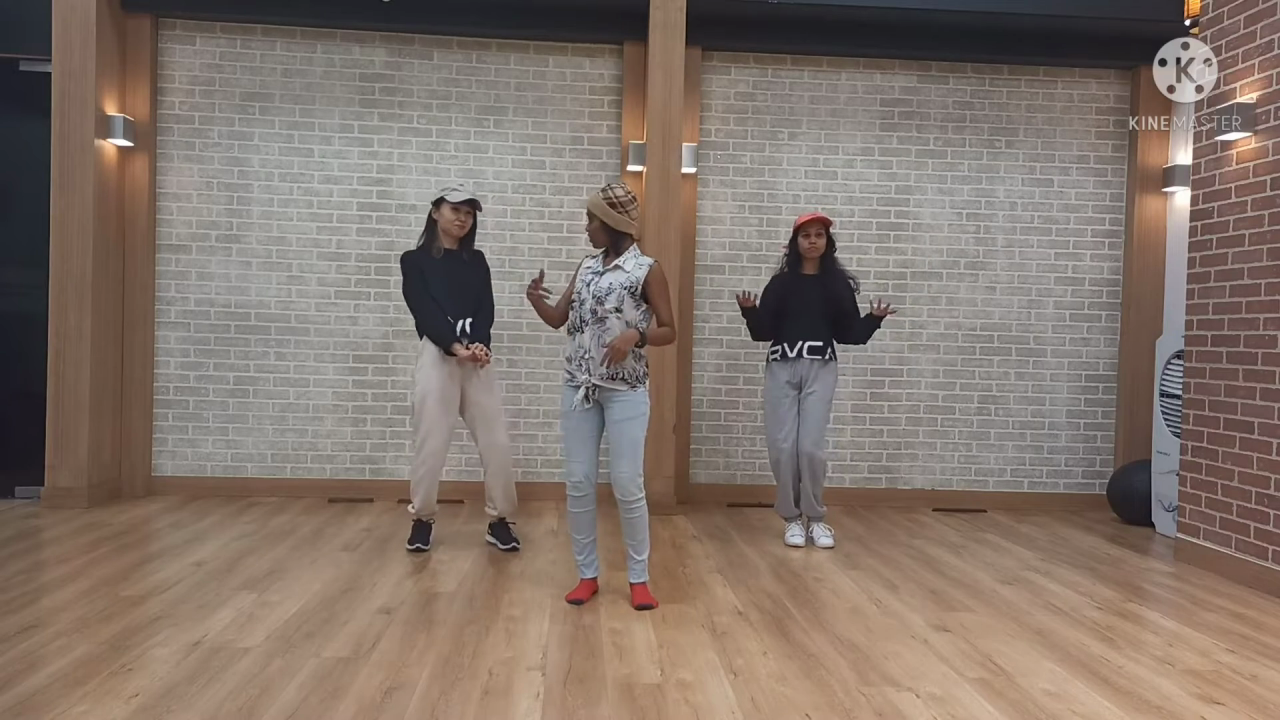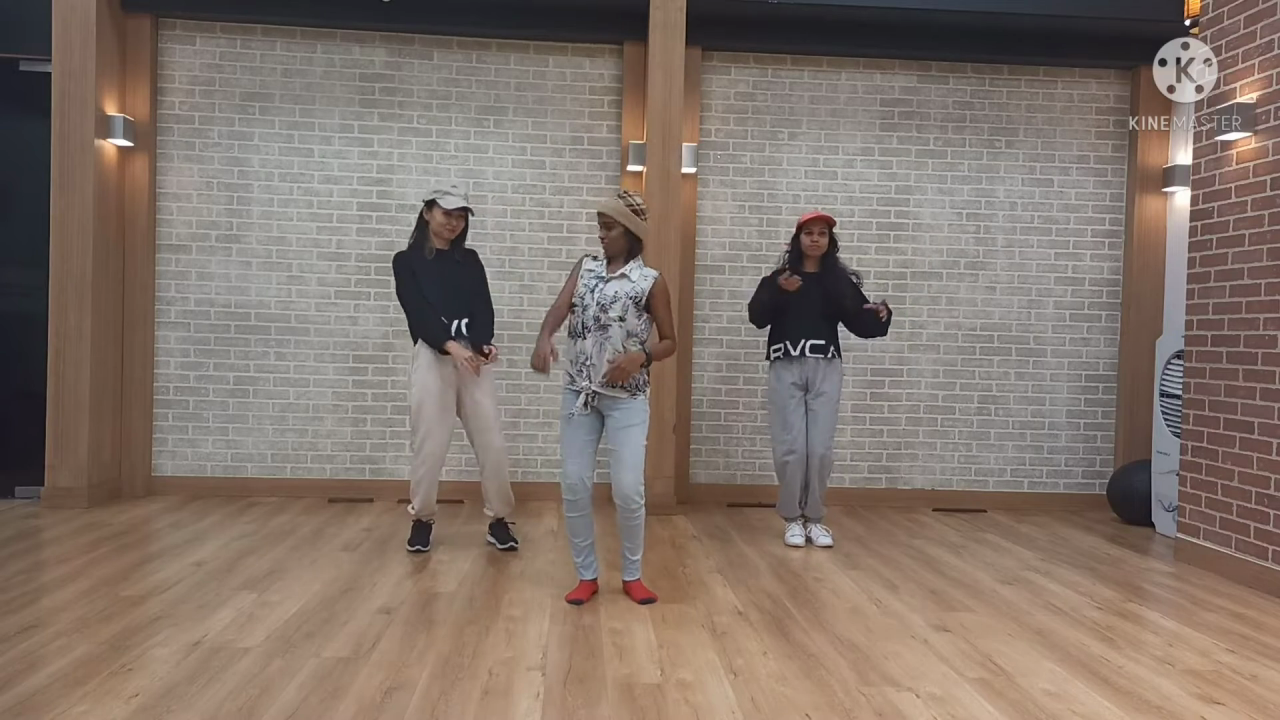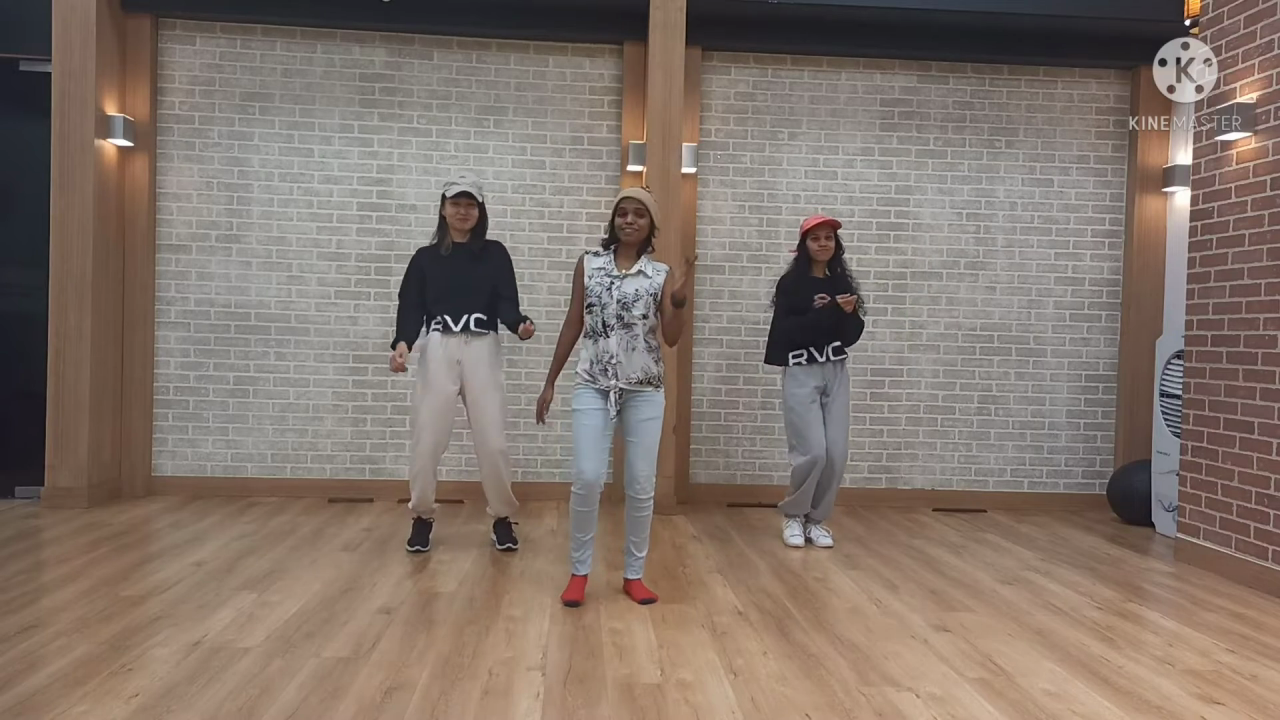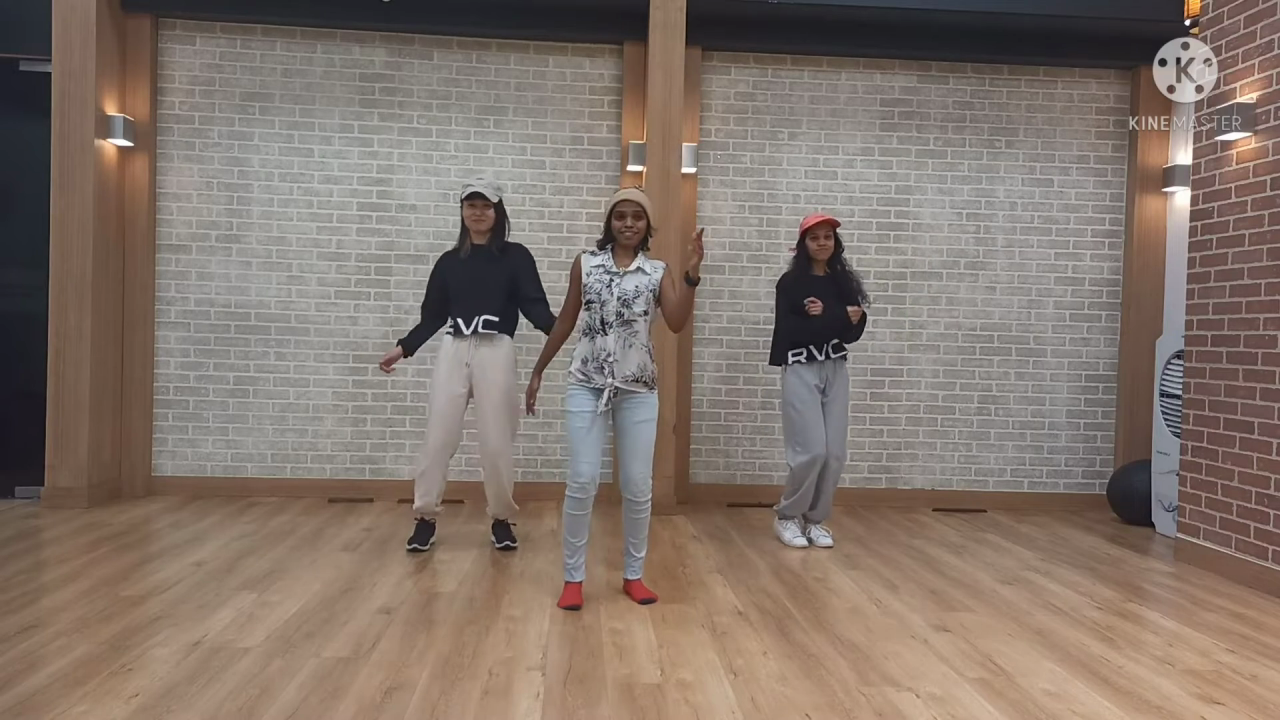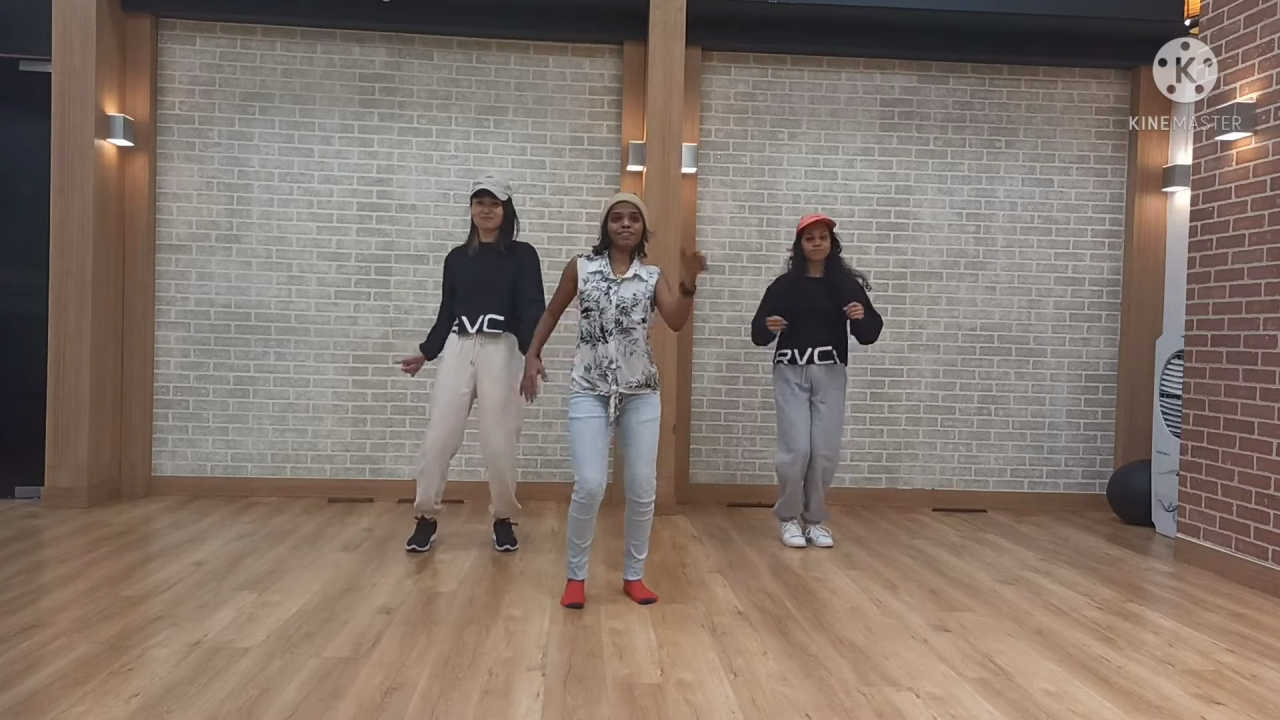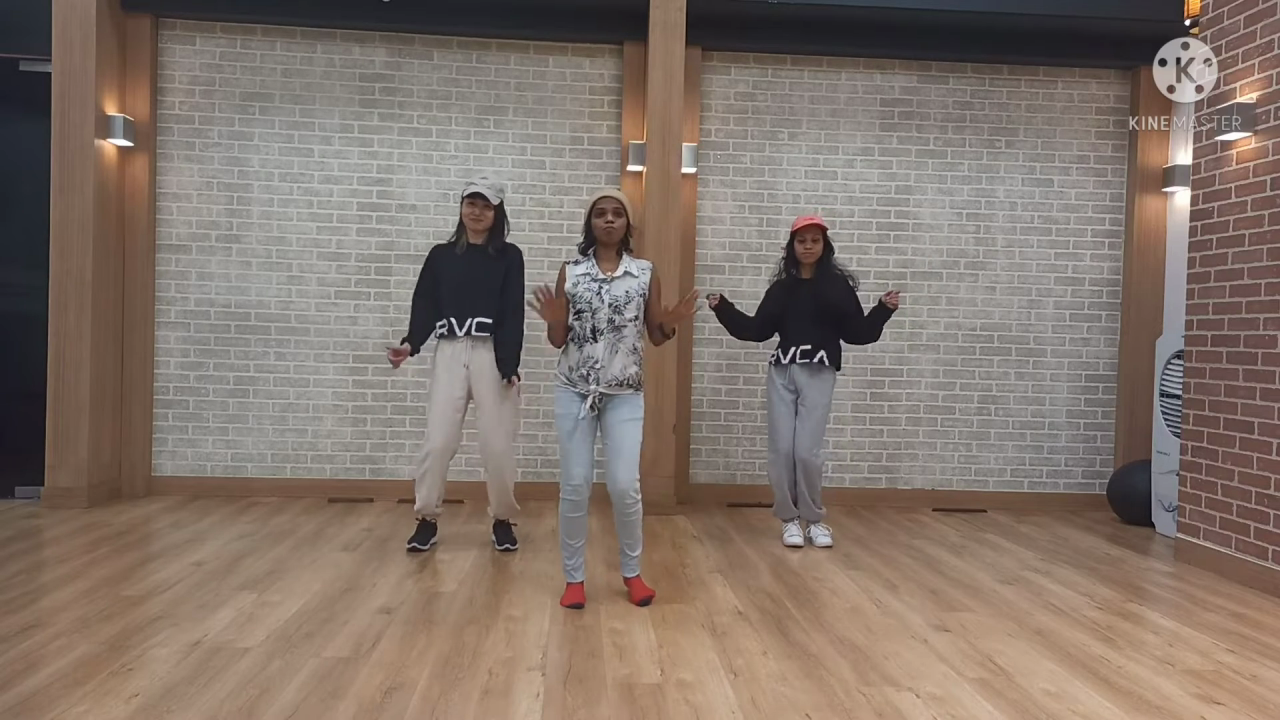
dt=0.3s
person 1, frame 1
left shoulder: (647, 270)
right shoulder: (587, 266)
left elbow: (669, 331)
right elbow: (557, 319)
left wrist: (636, 336)
right wrist: (535, 298)
left hip: (625, 390)
right hip: (579, 386)
left knee: (627, 484)
right knee: (579, 482)
left ankle: (638, 579)
right ankle: (588, 575)
person 1, frame 2
left shoulder: (652, 282)
right shoulder: (585, 267)
left elbow: (668, 343)
right elbow: (558, 311)
left wrist: (640, 357)
right wrist: (543, 339)
left hip: (627, 397)
right hip: (578, 391)
left knee: (627, 490)
right knee: (574, 486)
left ankle: (632, 575)
right ankle: (586, 575)
person 1, frame 3
left shoulder: (662, 274)
right shoulder: (588, 264)
left elbow: (672, 337)
right elbow: (573, 325)
left wrist: (678, 298)
right wrist: (549, 382)
left hip: (645, 391)
right hip: (593, 387)
left knee: (641, 486)
right knee: (587, 478)
left ankle: (633, 575)
right ankle: (579, 571)
person 1, frame 4
left shoulder: (659, 272)
right shoulder: (586, 263)
left elbow: (678, 323)
right elbow: (565, 321)
left wrist: (692, 274)
right wrist: (538, 371)
left hip: (638, 389)
right hip: (587, 386)
left knee: (638, 486)
right knee: (582, 481)
left ankle: (633, 575)
right ankle: (573, 577)
person 1, frame 5
left shoulder: (654, 277)
right shoulder: (580, 268)
left elbow: (677, 322)
right elbow: (550, 314)
left wrist: (688, 283)
right wrist: (533, 356)
left hip: (641, 394)
right hip: (589, 392)
left knee: (643, 489)
right knee: (590, 486)
left ankle: (634, 576)
right ankle: (576, 575)
person 1, frame 6
left shoulder: (646, 273)
right shoulder: (569, 272)
left elbow: (655, 336)
right elbow: (558, 341)
left wrist: (673, 322)
right wrist: (553, 319)
left hip: (624, 392)
right hip: (574, 390)
left knee: (625, 486)
right knee: (575, 485)
left ankle: (632, 572)
right ankle: (574, 577)
person 2, frame 1
left shoulder: (477, 261)
right shoulder: (415, 260)
left elbow: (486, 310)
right elbow: (425, 311)
left wrist: (481, 345)
right wrist: (456, 348)
left hip: (477, 358)
right hip: (437, 355)
left knee: (496, 441)
right knee: (431, 442)
left ankle: (499, 520)
right ankle: (422, 519)
person 2, frame 2
left shoulder: (470, 261)
right shoulder: (407, 261)
left elbow: (482, 308)
right elbow: (417, 312)
left wrist: (485, 344)
right wrist: (449, 347)
left hip: (472, 356)
right hip: (432, 356)
left knee: (492, 443)
right knee: (429, 444)
left ankle: (499, 521)
right ankle: (422, 520)
person 2, frame 3
left shoulder: (494, 253)
right shoulder: (425, 257)
left elbow: (506, 300)
right elbow: (410, 307)
left wrist: (519, 324)
right wrist: (403, 343)
left hip: (482, 349)
right hip: (436, 350)
left knee: (493, 441)
right knee: (427, 440)
left ankle: (502, 519)
right ankle: (422, 518)
person 2, frame 4
left shoulder: (515, 256)
right shoulder: (449, 261)
left elbow: (532, 302)
right elbow: (433, 313)
left wrist: (552, 325)
right wrist: (402, 349)
left hip: (496, 351)
right hip: (453, 350)
left knee: (496, 442)
right knee: (438, 439)
left ankle: (501, 519)
right ankle: (425, 519)
person 2, frame 5
left shoulder: (522, 255)
right shoulder: (457, 258)
left elbow: (531, 305)
right elbow: (447, 311)
left wrist: (531, 348)
right wrist: (426, 351)
left hip: (502, 351)
right hip: (457, 349)
left knee: (499, 442)
right knee: (439, 437)
left ankle: (503, 519)
right ankle: (426, 518)
person 2, frame 6
left shoulder: (509, 256)
right shoulder: (440, 256)
left elbow: (512, 313)
right elbow: (425, 306)
left wrist: (510, 366)
right wrist: (410, 344)
left hip: (492, 354)
right hip: (450, 352)
left knee: (498, 443)
right knee: (438, 441)
left ankle: (502, 520)
right ankle: (427, 520)
person 3, frame 1
left shoulder: (838, 284)
right shoulder: (780, 283)
left elbow: (847, 332)
right elbow: (763, 331)
left wrist: (874, 319)
right wrist: (750, 310)
left hip: (820, 369)
right hip: (781, 368)
left knee: (810, 446)
right knee: (782, 446)
left ankle: (816, 517)
right ankle: (792, 518)
person 3, frame 2
left shoulder: (841, 280)
right shoulder: (779, 278)
left elbow: (863, 325)
right elbow: (757, 316)
left wrist: (881, 316)
right wrist: (779, 292)
left hip: (826, 368)
right hip: (786, 367)
left knee: (820, 448)
right knee: (789, 447)
left ankle: (814, 518)
right ankle: (792, 518)
person 3, frame 3
left shoulder: (842, 284)
right shoulder: (790, 284)
left elbow: (852, 333)
right elbow: (790, 330)
left wrist: (843, 311)
right wrist: (833, 310)
left hip: (835, 373)
right hip: (801, 372)
left knee: (837, 453)
right knee: (812, 452)
left ankle: (816, 519)
right ankle: (793, 515)
person 3, frame 4
left shoulder: (844, 282)
right shoulder: (790, 283)
left elbow: (854, 329)
right elbow: (791, 329)
left wrist: (827, 313)
right wrist: (842, 316)
left hip: (836, 371)
right hip: (801, 370)
left knee: (834, 452)
right knee: (811, 451)
left ankle: (815, 519)
right ankle: (787, 516)
person 3, frame 5
left shoulder: (847, 284)
right shoulder: (785, 285)
left elbow: (869, 333)
right elbow: (759, 330)
left wrist: (862, 317)
right wrist: (768, 327)
left hip: (831, 373)
right hip: (791, 373)
left knee: (825, 452)
right knee: (796, 450)
left ankle: (814, 519)
right ankle: (788, 518)
person 3, frame 6
left shoulder: (838, 285)
right shoulder: (781, 287)
left elbow: (857, 332)
right elbow: (758, 330)
left wrist: (883, 310)
right wrist: (723, 308)
left hip: (818, 374)
right hip: (781, 372)
left knee: (807, 451)
right knee: (781, 449)
left ankle: (814, 519)
right ankle: (790, 519)
